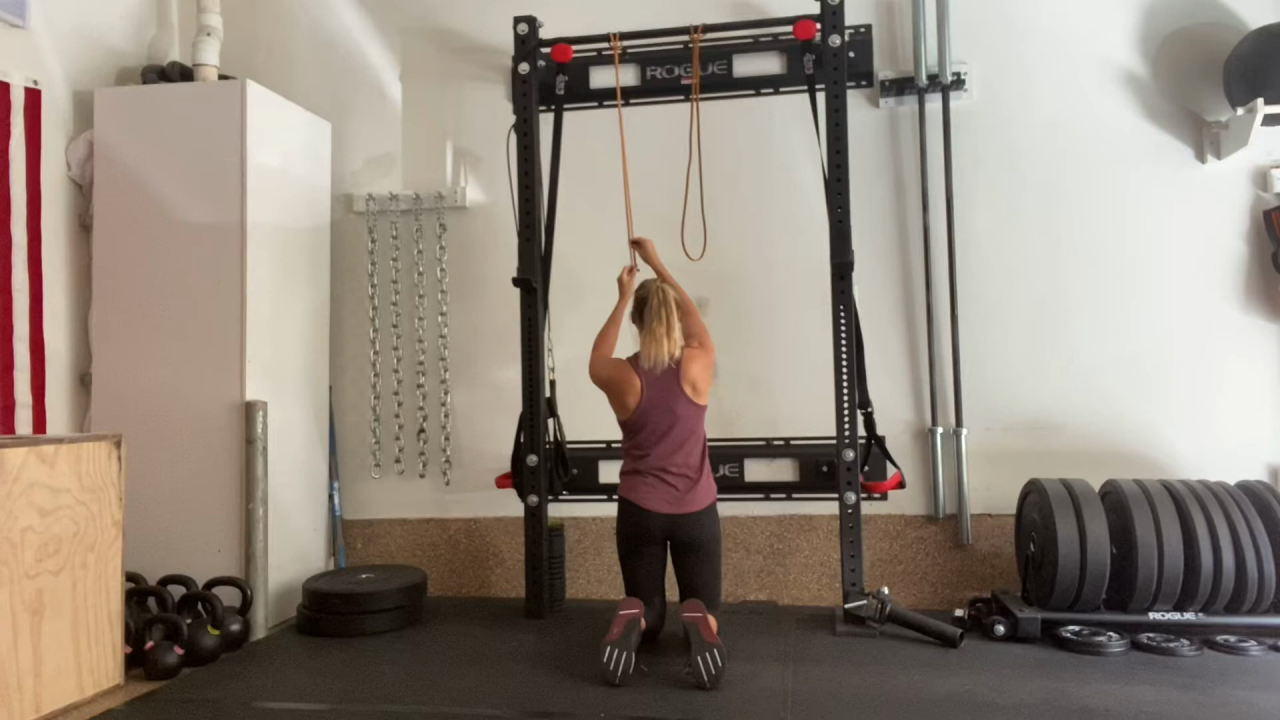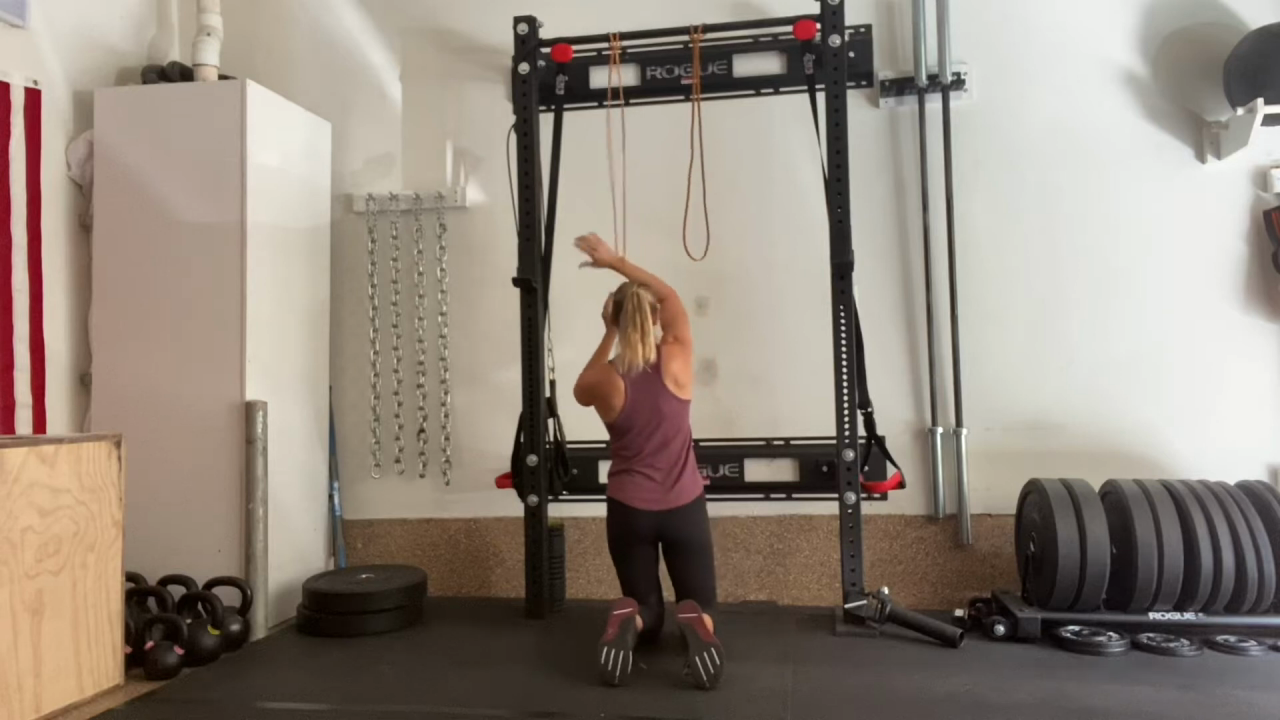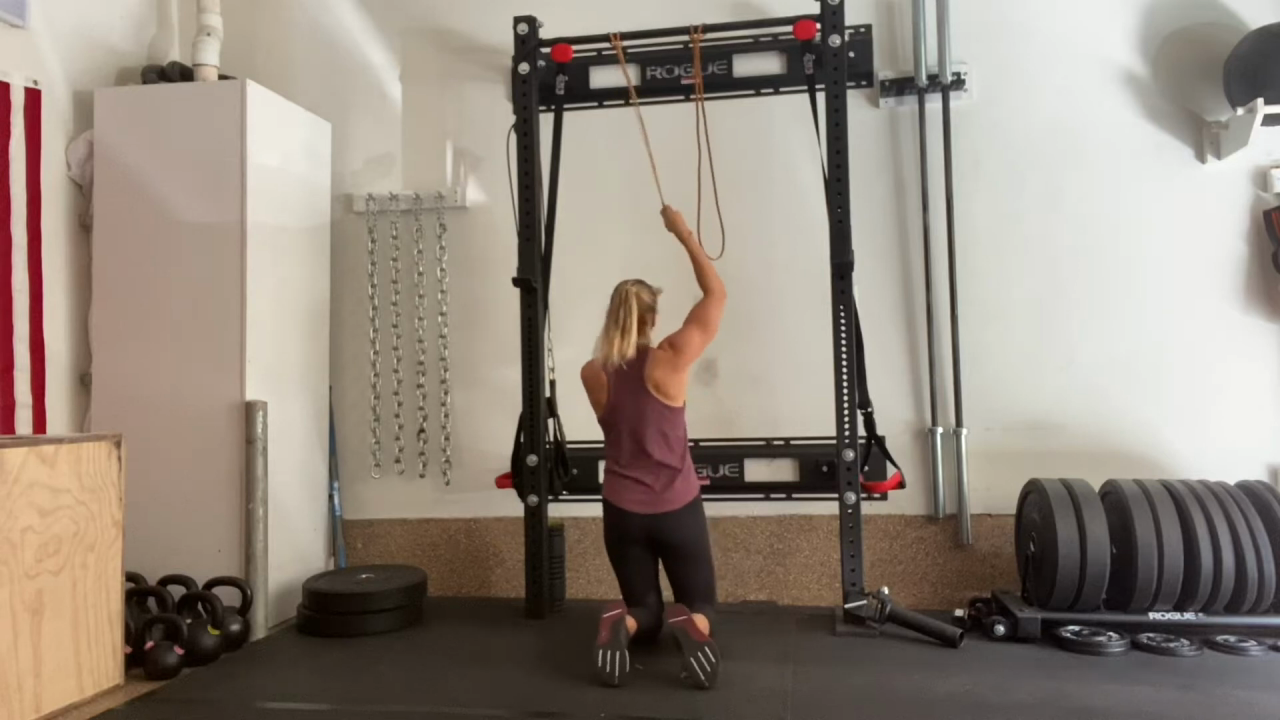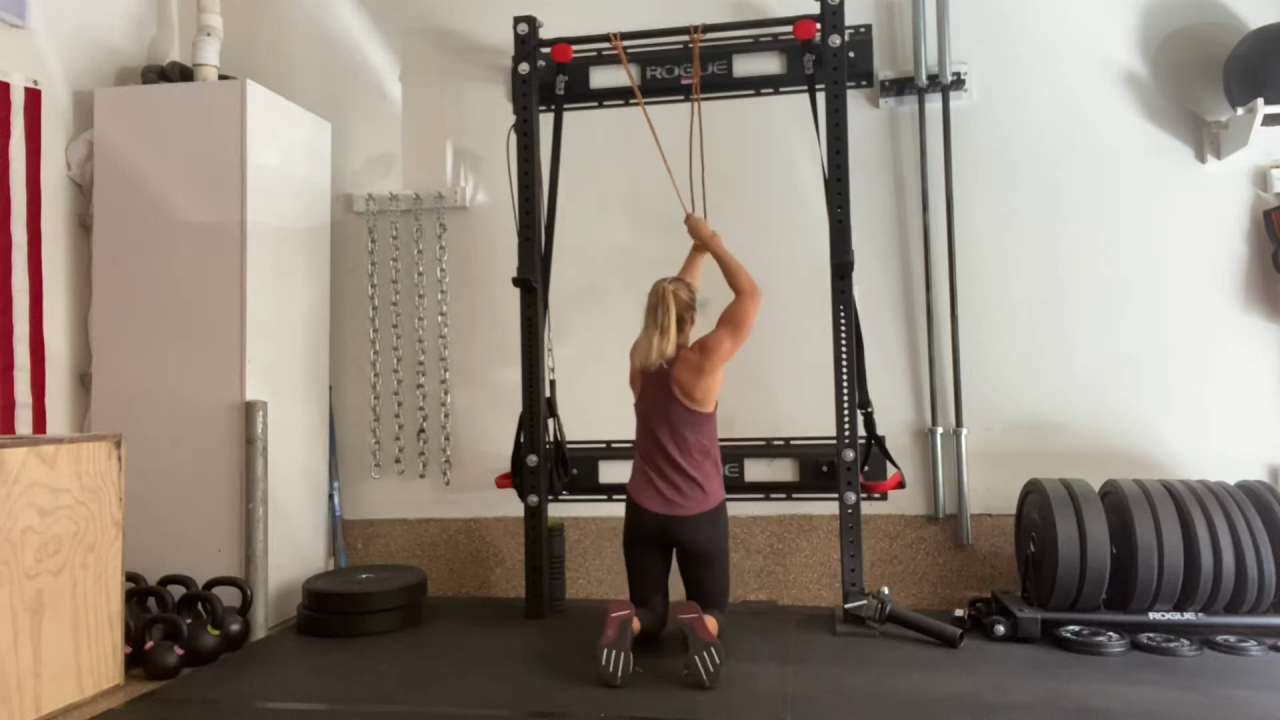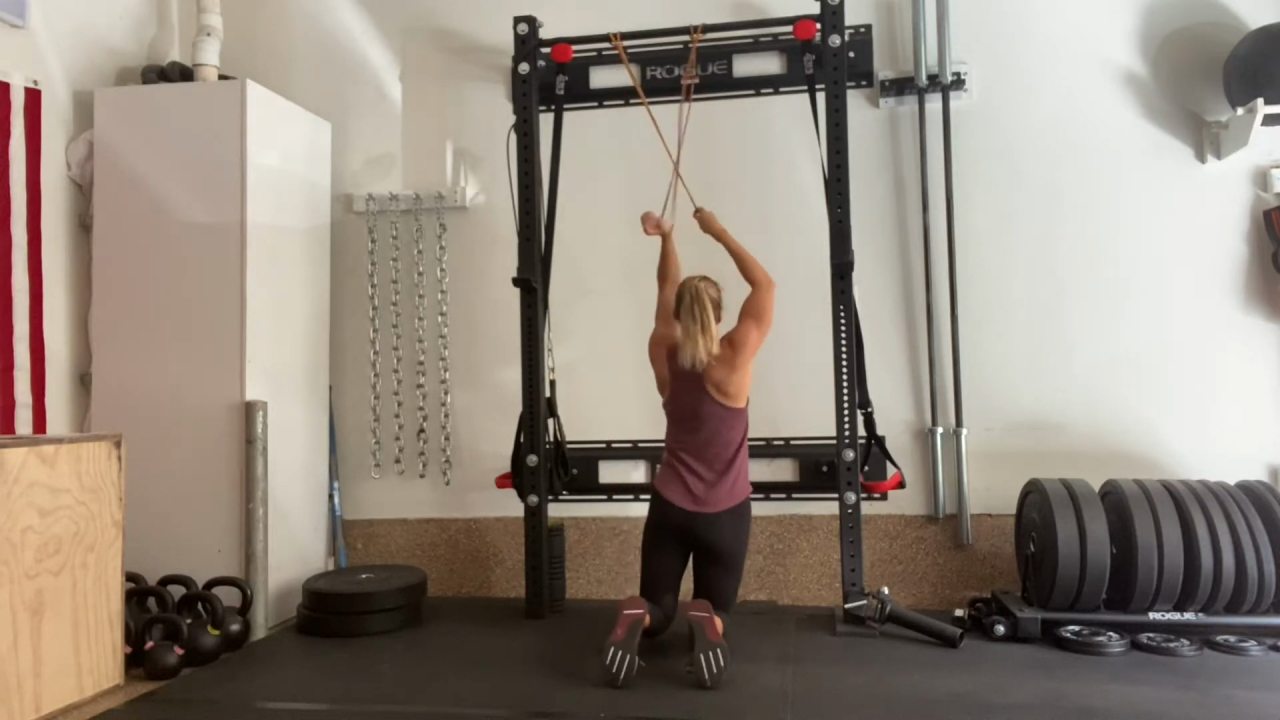
dt=0.5s
person 1, frame 1
left shoulder: (620, 376)
right shoulder: (699, 362)
left elbow: (597, 360)
right elbow: (688, 306)
left wrist: (622, 299)
right wrist: (655, 260)
left hip: (640, 510)
right hip: (696, 510)
left knee: (647, 605)
right knee: (704, 603)
left ankle: (632, 622)
right ankle: (697, 622)
person 1, frame 2
left shoulder: (603, 381)
right shoulder: (677, 359)
right elbow: (669, 295)
left wrist: (609, 334)
right wrist: (616, 261)
left hip: (629, 510)
right hip: (684, 507)
left knee: (647, 611)
right knee: (700, 602)
left ankle: (628, 622)
right ankle: (693, 623)
person 1, frame 3
left shoulder: (593, 375)
right shoulder: (670, 360)
right elbow: (716, 295)
left wrist: (635, 305)
right wrist: (683, 233)
left hip: (623, 512)
right hip: (678, 509)
left knee: (644, 611)
right knee: (700, 604)
left ankle: (622, 624)
right ankle: (690, 625)
person 1, frame 4
left shoulder: (638, 360)
right shoulder: (702, 364)
left elbow: (672, 297)
right elbow: (749, 294)
left wrist: (700, 251)
right wrist: (707, 241)
left hip: (645, 511)
right hip: (701, 513)
left knee: (650, 612)
right knee: (712, 609)
left ankle: (626, 625)
right ankle: (697, 622)
person 1, frame 5
left shoulder: (663, 358)
right shoulder: (733, 360)
left elbow: (669, 290)
right elbow: (764, 285)
left wrist: (667, 240)
right wrist: (718, 231)
left hip: (669, 506)
right hip: (726, 512)
left knee: (657, 607)
right knee: (716, 607)
left ankle: (634, 617)
right ankle: (705, 622)
